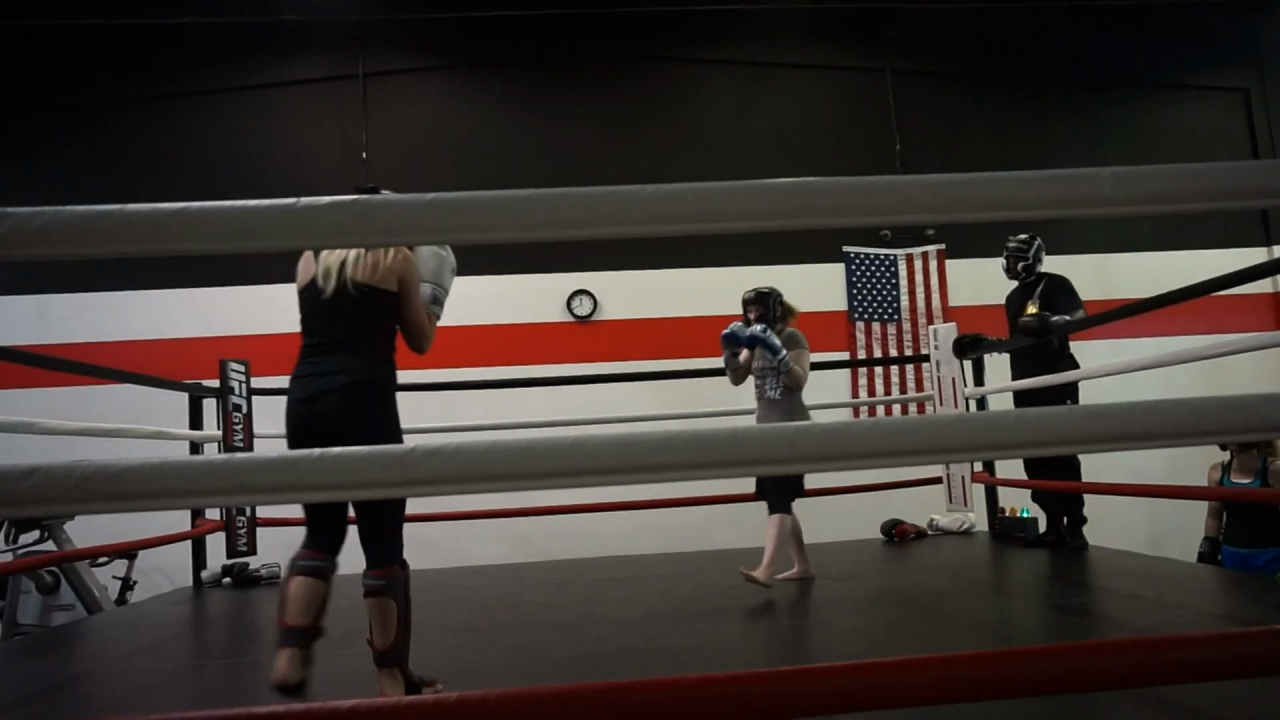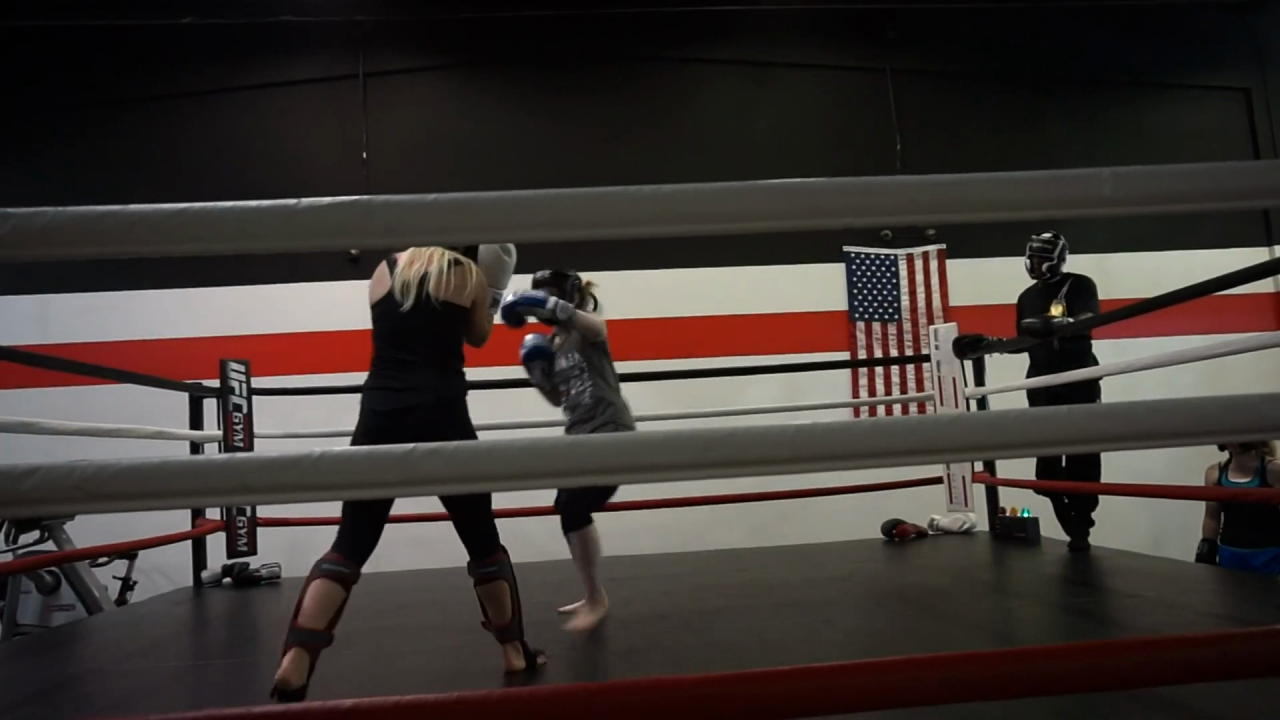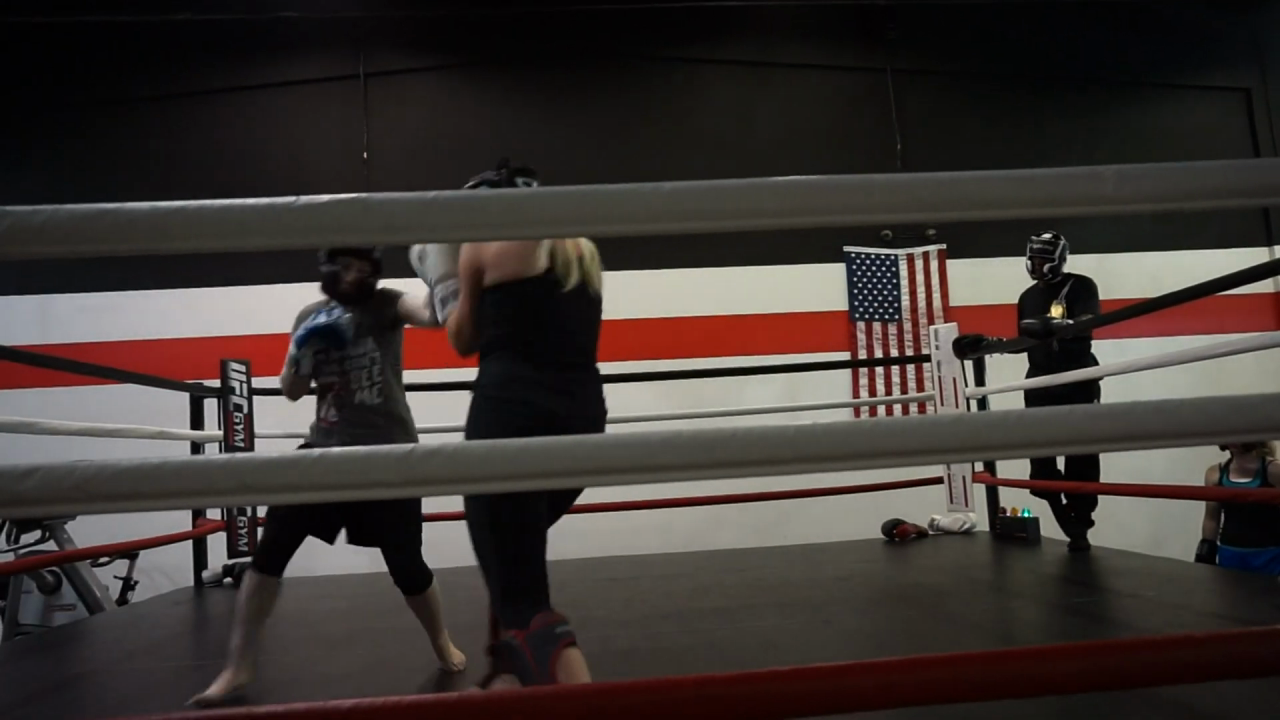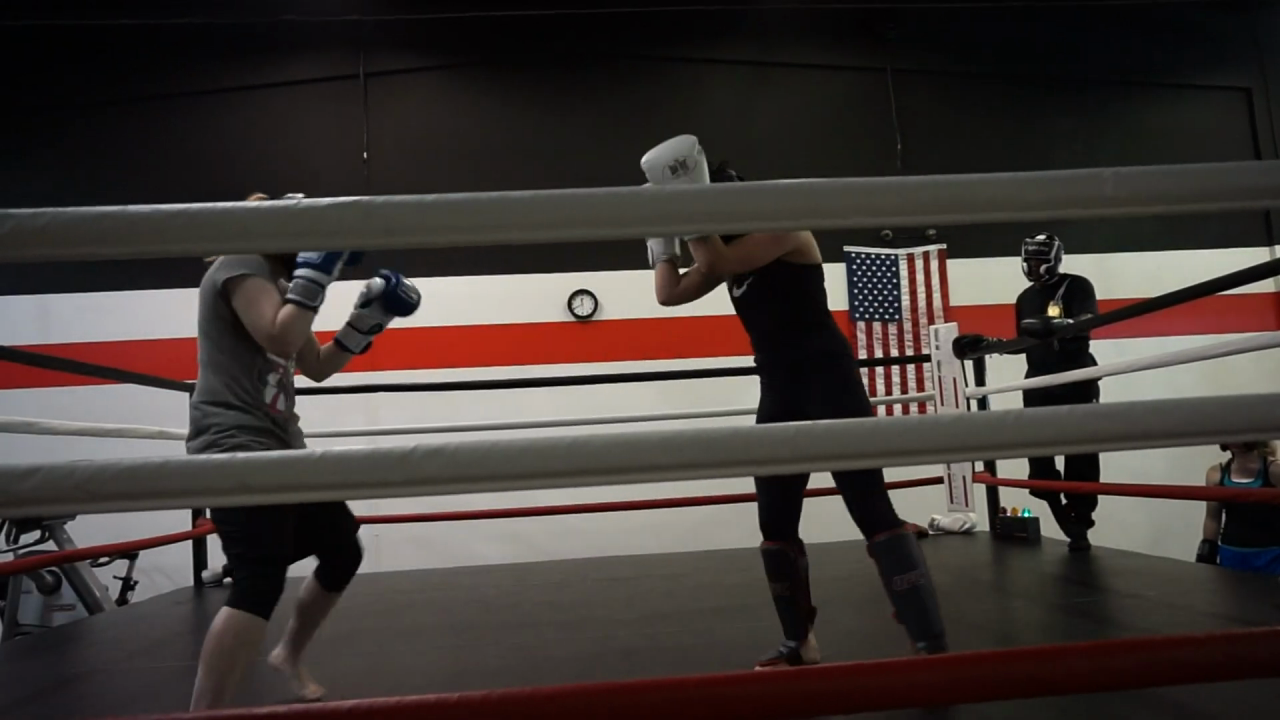
dt=1s
person 1, frame 1
left shoulder: (310, 256)
right shoulder: (398, 257)
right elbow: (418, 339)
right wrist: (432, 293)
left hip: (306, 399)
right hip: (367, 405)
left knee: (319, 537)
right knee: (382, 546)
left ankle: (290, 657)
right ankle: (391, 677)
person 1, frame 2
left shoulder: (384, 271)
right shoulder: (470, 275)
right wrist: (492, 294)
left hip: (381, 415)
right hip: (440, 415)
left knee: (349, 544)
right knee: (482, 539)
left ankle: (295, 663)
right ankle: (514, 651)
person 1, frame 3
left shoulder: (484, 242)
right shoulder: (581, 249)
left elbow: (464, 341)
left wrist: (447, 282)
left hip: (510, 418)
right hip: (580, 423)
left knee: (521, 599)
right knee: (513, 557)
right ankle: (506, 680)
person 1, frame 4
left shoulder: (783, 232)
right shoulder: (731, 248)
left elbow: (718, 264)
right elbow: (669, 293)
right wrist: (664, 235)
left hip: (830, 380)
right hip: (779, 392)
left knee: (871, 512)
right knee: (776, 525)
left ankle: (930, 643)
right ankle: (798, 642)
person 2, frame 1
left shoulder: (792, 338)
right shoulder: (755, 342)
left elbow: (798, 380)
right elbow: (736, 378)
left wrist: (775, 349)
right wrist: (731, 350)
right hip: (766, 428)
left knee: (777, 496)
right knee: (777, 497)
left ankle: (765, 569)
right ankle: (802, 565)
person 2, frame 2
left shoulder: (589, 327)
right shoulder: (553, 344)
left elbow: (584, 317)
right elbow: (556, 398)
left wrist: (535, 303)
right wrist: (535, 365)
left hip: (610, 433)
right hip: (580, 436)
left knee: (572, 507)
right knee: (576, 513)
left ankle: (594, 599)
right ankle: (591, 596)
person 2, frame 3
left shoulder: (384, 303)
right shoulder: (313, 317)
left elbow: (427, 314)
right elbow: (291, 391)
right wrist: (304, 350)
right hip: (326, 449)
left knee: (406, 561)
right knee: (272, 547)
left ankle: (441, 642)
right ankle: (237, 669)
person 2, frame 4
left shoulder: (279, 282)
right shoulder: (239, 269)
left elbow: (320, 366)
right elbow: (276, 339)
left wrist: (371, 315)
right wrist: (314, 273)
left hip: (280, 447)
right hip: (235, 447)
left knee: (343, 552)
right knee: (258, 585)
left ankle: (290, 655)
person 3, frame 1
left shoulder: (1055, 285)
right shoulder: (1013, 298)
left elbow: (1079, 318)
left wrist: (1049, 322)
left hip: (1057, 382)
right hip: (1026, 386)
left knee: (1061, 454)
right knee: (1036, 458)
left ankle: (1075, 527)
right ankle: (1055, 526)
person 3, frame 2
left shoulder: (1080, 285)
right shoulder: (1027, 297)
left elbow: (1087, 320)
left wrist: (1052, 324)
left hip: (1079, 381)
right hip: (1042, 384)
left knee: (1082, 457)
right knee: (1046, 458)
left ankle: (1080, 526)
right ankle: (1070, 519)
person 3, frame 3
left shoulder: (1081, 286)
right shoulder: (1028, 297)
left elbow: (1088, 323)
left wrist: (1052, 325)
left hip: (1078, 381)
right hip: (1041, 383)
left knee: (1080, 457)
right knee: (1039, 454)
left ankle: (1079, 525)
right ankle: (1070, 522)
person 3, frame 4
left shoulder: (1077, 286)
right shoulder: (1025, 298)
left elbow: (1087, 322)
left wrist: (1051, 324)
left hip: (1076, 380)
right hip: (1039, 383)
left knee: (1080, 457)
right knee: (1037, 451)
left ankle: (1080, 525)
right ankle: (1068, 520)
